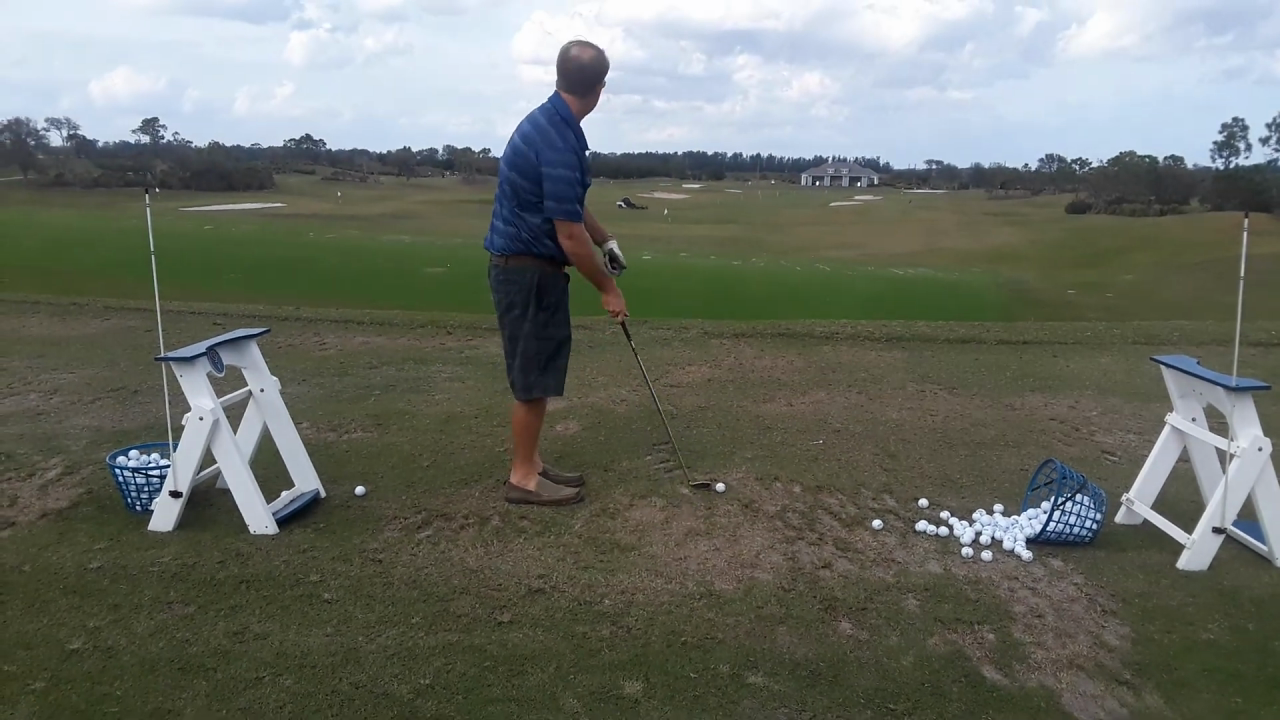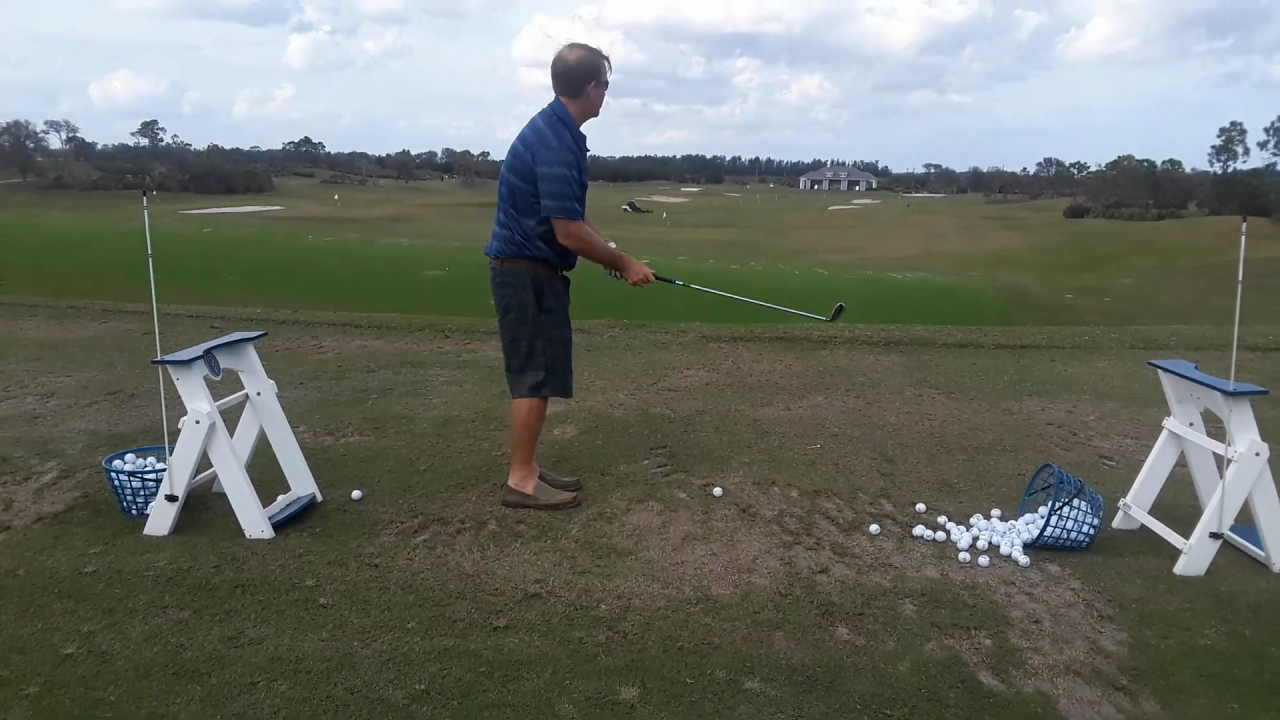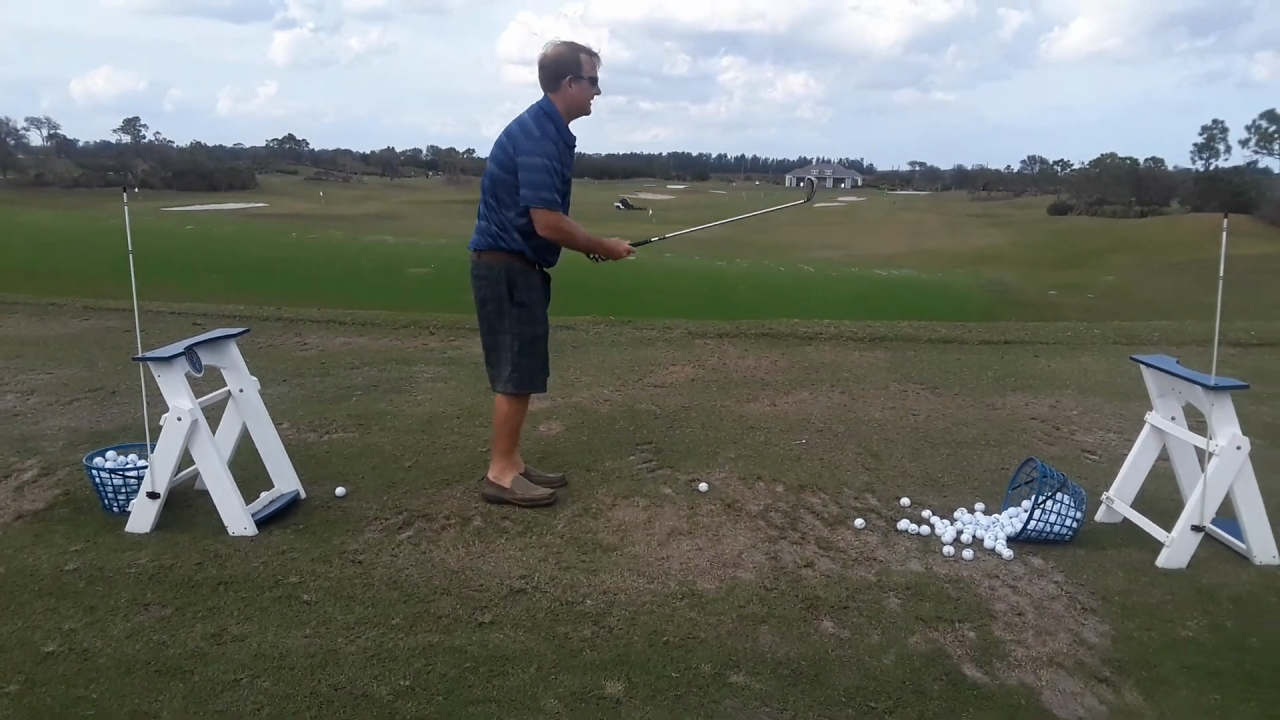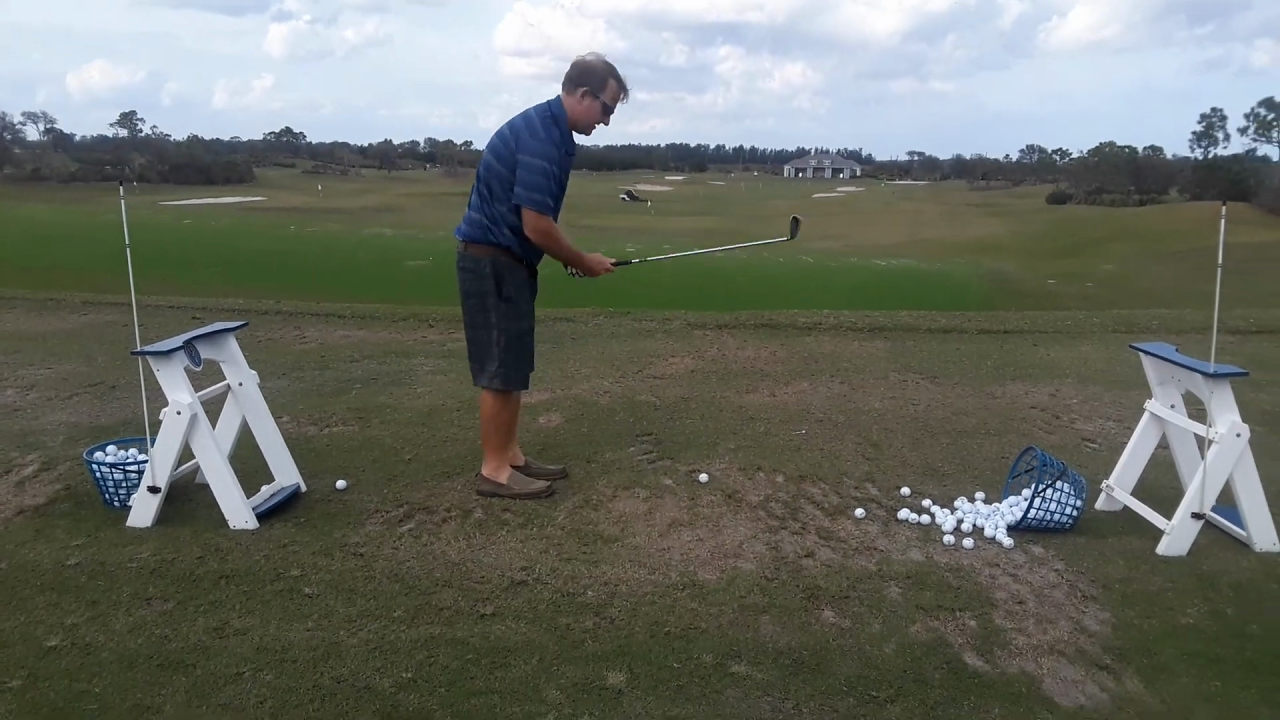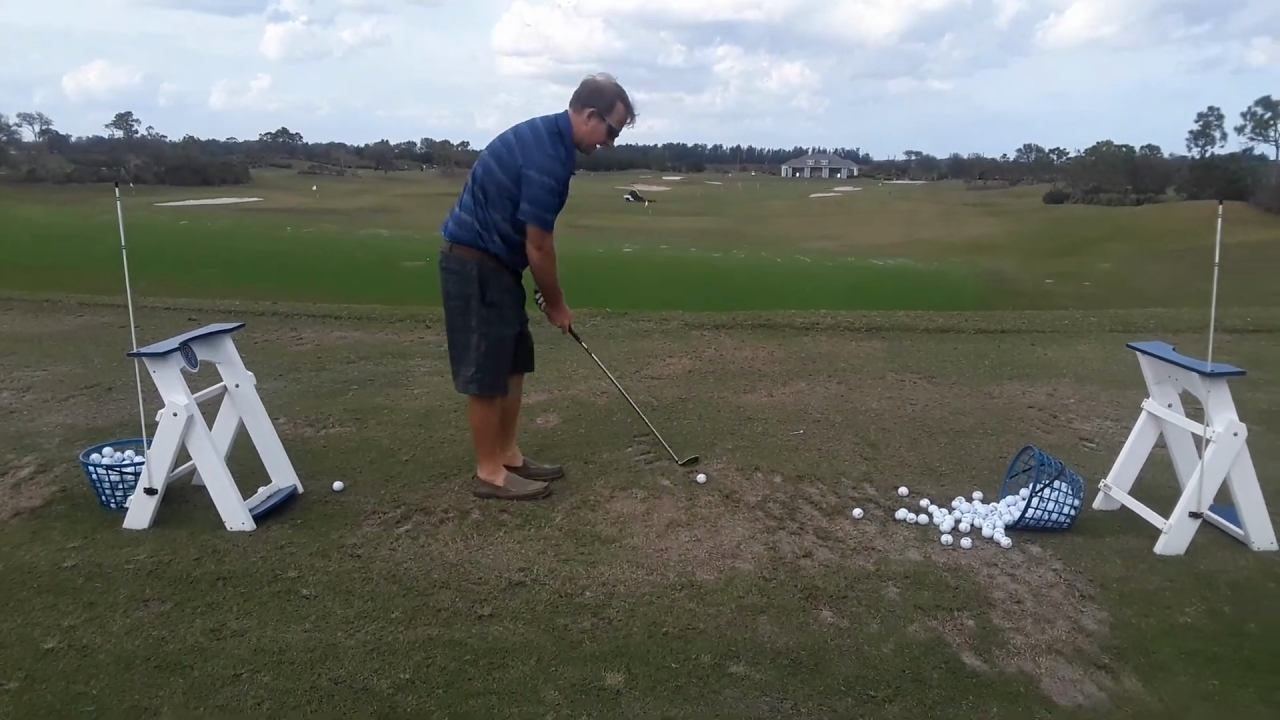
dt=0.3s
person 1, frame 1
left shoulder: (546, 121)
right shoulder: (559, 141)
right elbow: (570, 235)
left wrist: (606, 240)
right wrist: (608, 288)
left hip: (525, 264)
right hip: (529, 270)
left knee: (540, 373)
right knee: (533, 376)
left ankle: (531, 463)
right ankle: (522, 478)
person 1, frame 2
left shoulder: (555, 130)
right shoulder: (554, 143)
left elbow: (570, 215)
right elbow: (569, 233)
left wrist: (609, 251)
right wrist: (623, 263)
left hip: (532, 271)
right hip: (526, 274)
left knee: (537, 376)
right knee: (538, 377)
left ankle: (527, 468)
right ankle: (520, 481)
person 1, frame 3
left shoulder: (549, 130)
right shoulder: (538, 137)
left elbow: (550, 211)
right elbow: (548, 224)
left wrist: (593, 243)
right wrist: (603, 246)
left hip: (519, 266)
right hip: (506, 267)
left knee: (521, 372)
right knee: (516, 374)
left ankle: (512, 464)
right ankle: (499, 475)
person 1, frame 4
left shoulder: (548, 128)
right shoulder: (542, 138)
right elbow: (537, 226)
left wrist: (572, 258)
right wrist: (584, 263)
left hip: (504, 261)
right hip: (492, 262)
left knee: (512, 365)
right knee: (501, 368)
left ankle: (510, 455)
right ankle: (493, 470)
person 1, frame 5
left shoulder: (546, 135)
right shoulder: (548, 155)
right elbow: (539, 247)
left wrist: (548, 297)
right wrist: (555, 305)
left hip: (492, 262)
right hip: (477, 265)
left knee: (512, 365)
right knee: (486, 372)
left ankle: (508, 455)
right ankle: (489, 473)
